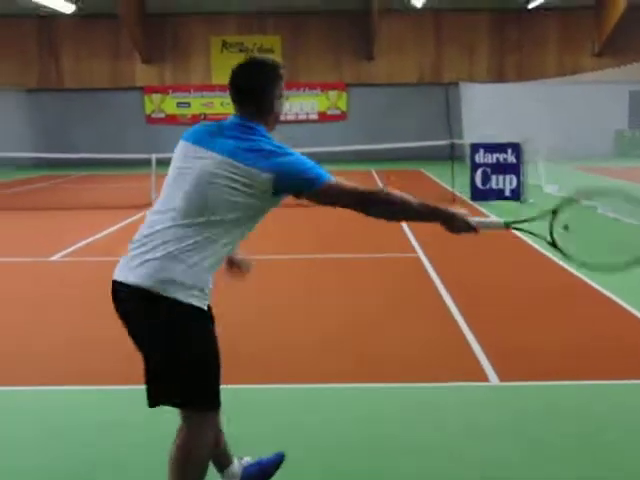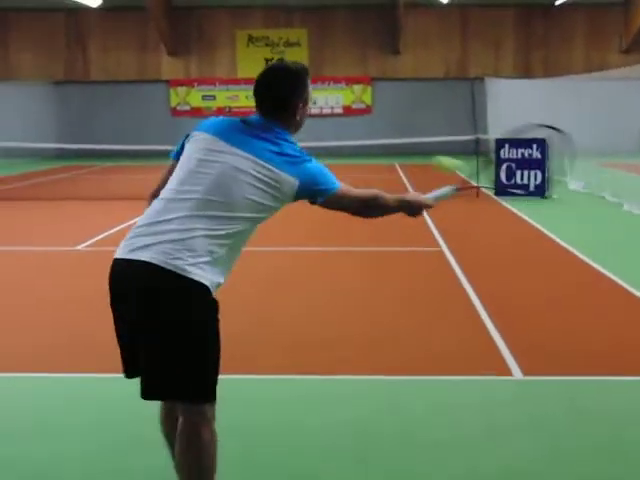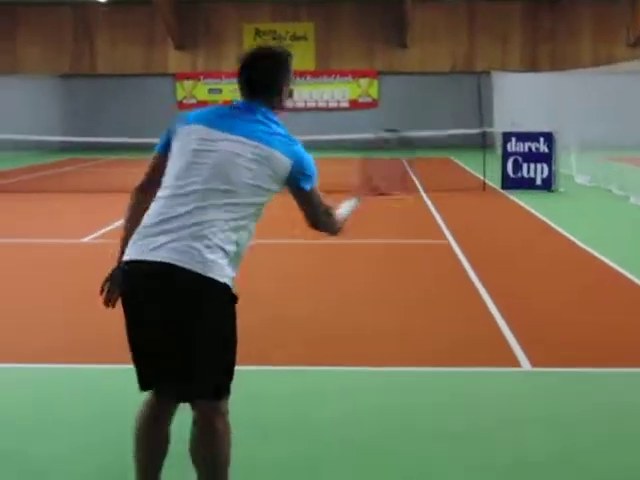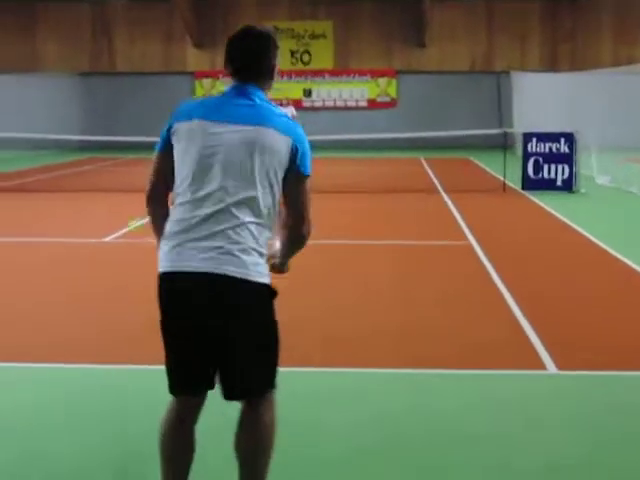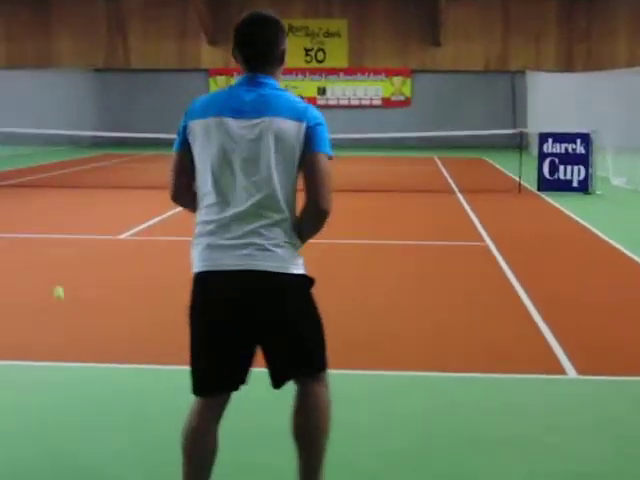
dt=0.2s
person 1, frame 1
left shoulder: (195, 135)
right shoulder: (278, 161)
right elbow: (365, 198)
right wrist: (439, 214)
left hip: (131, 279)
right hip: (172, 292)
left knee: (199, 400)
right knee: (198, 414)
person 1, frame 2
left shoulder: (207, 128)
right shoulder: (299, 167)
right elbow: (364, 202)
right wrist: (411, 202)
left hip: (129, 262)
right hip: (183, 278)
left knee: (176, 394)
right knee: (196, 406)
person 1, frame 3
left shoulder: (192, 120)
right shoulder: (288, 150)
left elbow: (142, 195)
right elbow: (320, 219)
left wrist: (123, 262)
right wrist: (335, 222)
left hip: (144, 265)
right hip: (202, 276)
left knee: (163, 395)
right knee: (210, 404)
person 1, frame 4
left shoulder: (185, 115)
right shoulder: (287, 131)
left elbow: (155, 199)
right elbow: (299, 224)
right wrist: (280, 260)
left hip: (177, 271)
right hip: (241, 277)
left knee: (186, 398)
right knee: (258, 399)
person 1, frame 5
left shoulder: (200, 111)
right shoulder: (303, 116)
left elbow: (180, 192)
right elbow: (320, 206)
left hip: (212, 269)
right hip: (276, 270)
left knee: (210, 399)
right knee: (311, 380)
